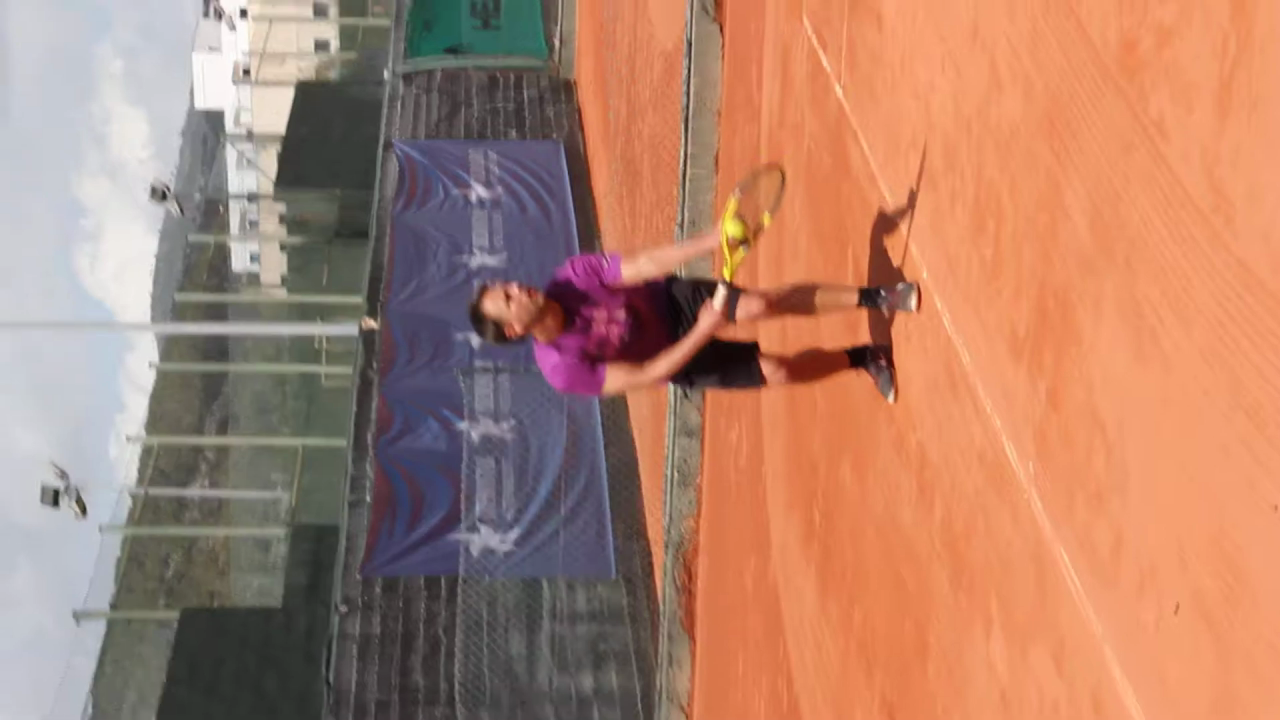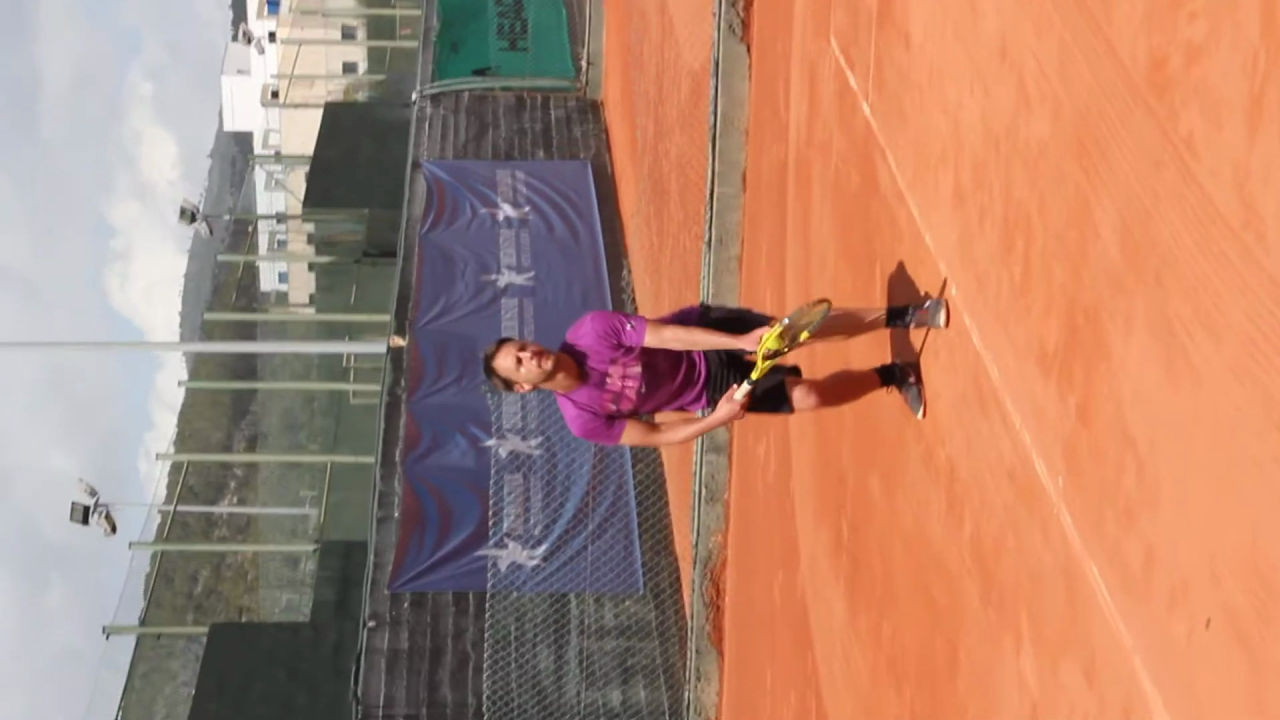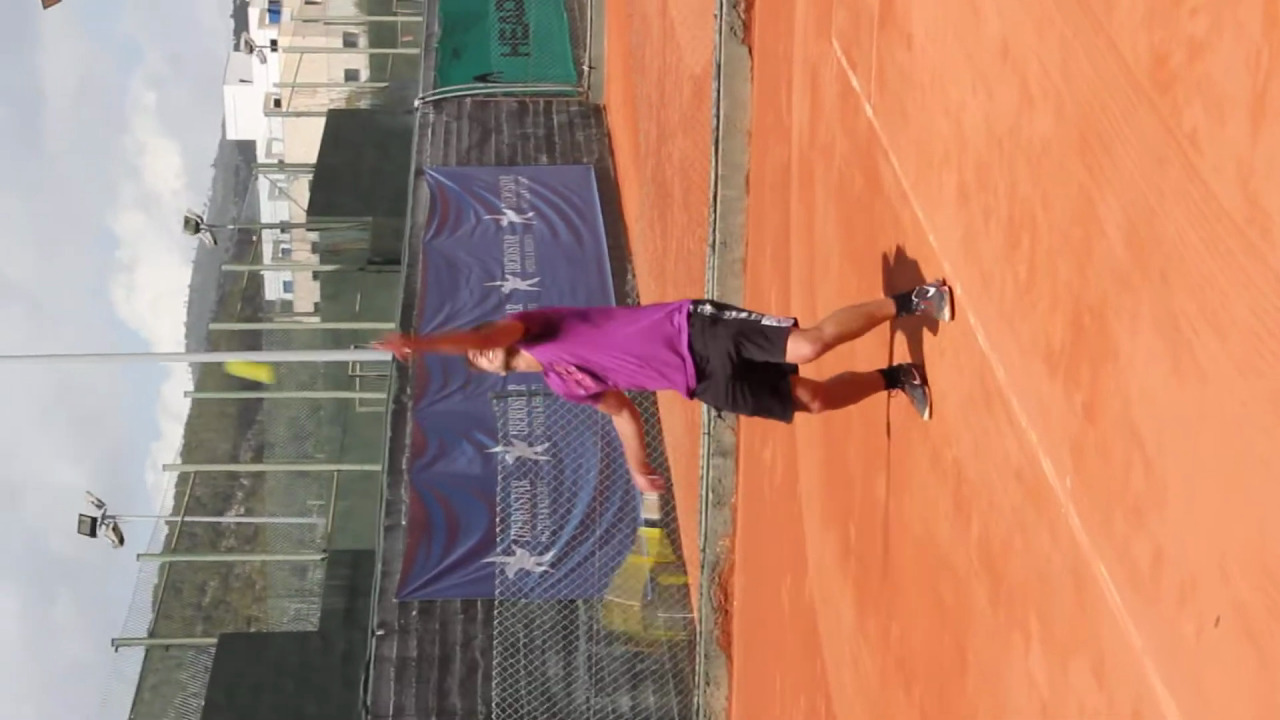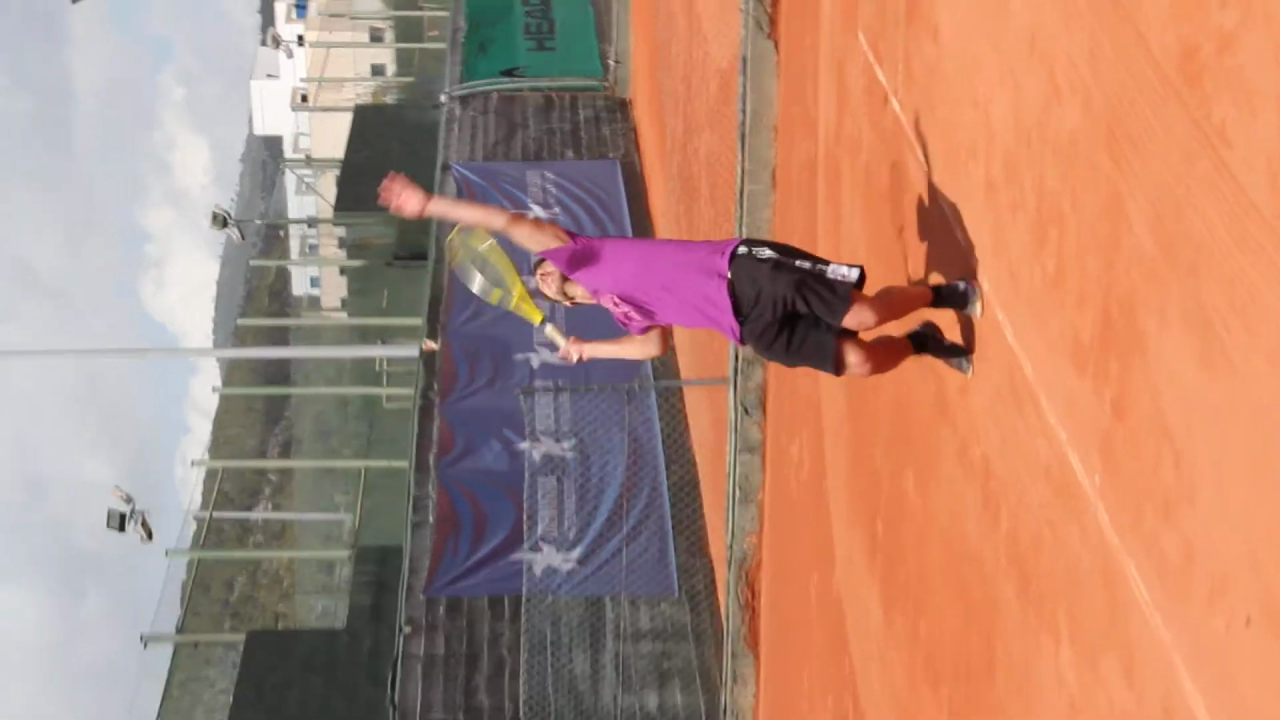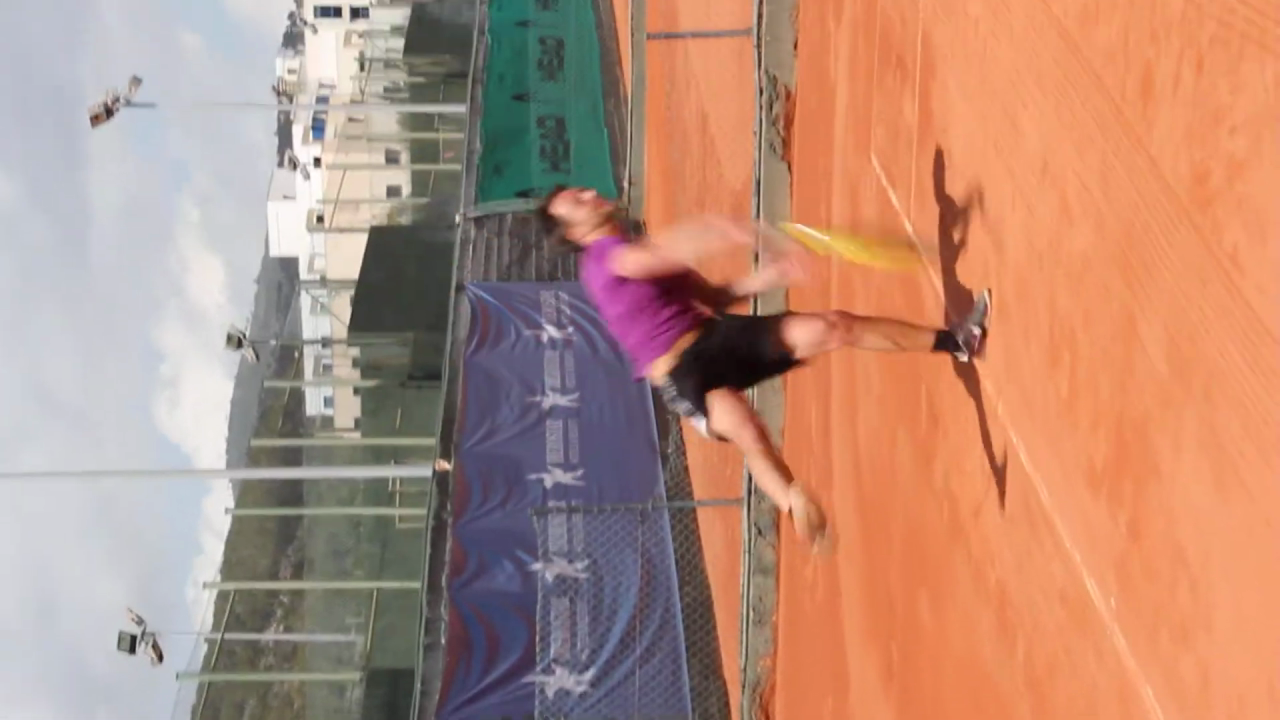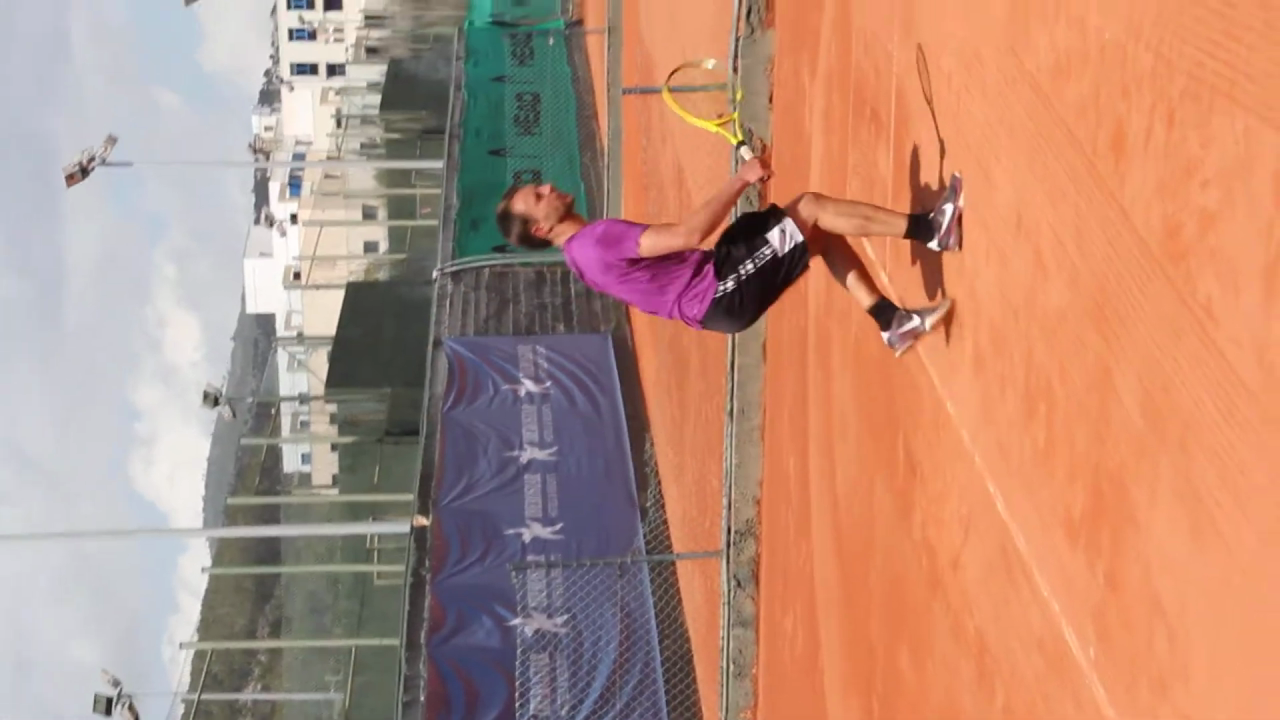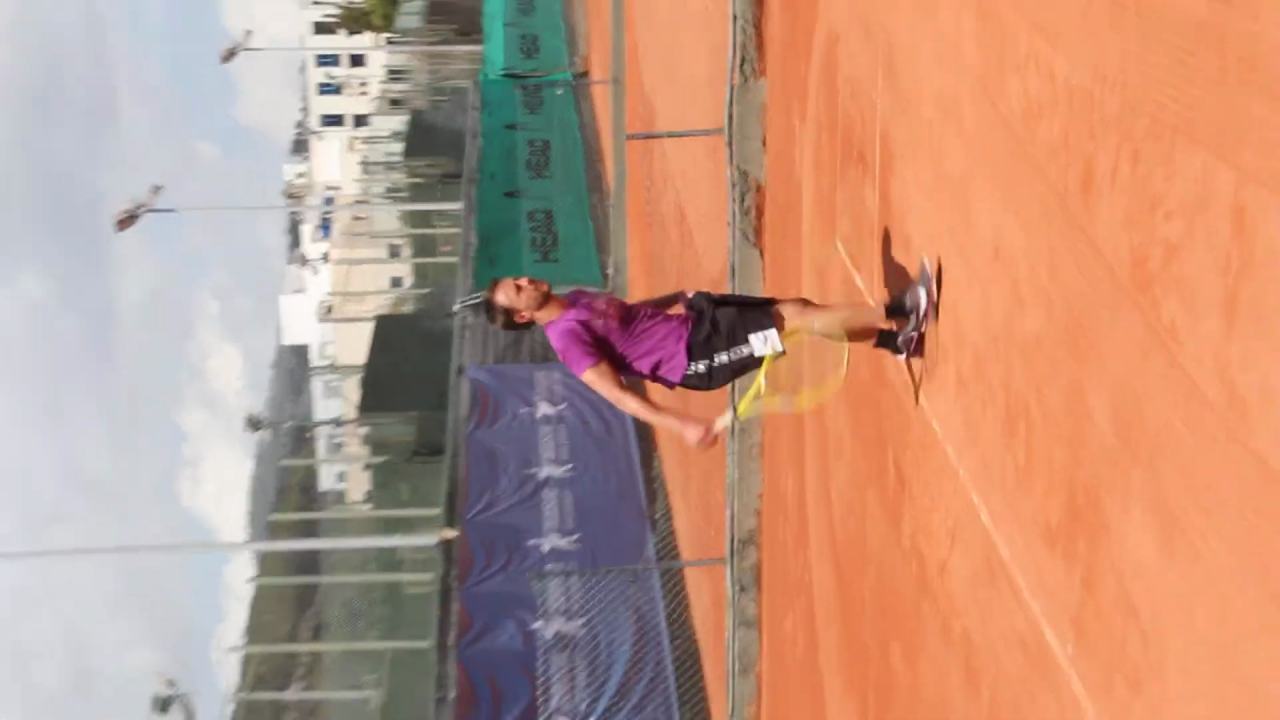
dt=0.5s
person 1, frame 1
left shoulder: (573, 277)
right shoulder: (561, 369)
left elbow: (648, 263)
right elbow: (645, 376)
left wrist: (716, 238)
right wrist: (702, 333)
left hip: (674, 300)
right hip: (677, 362)
left knee: (757, 305)
right knee: (778, 371)
left ankle: (877, 297)
right ankle: (864, 358)
person 1, frame 2
left shoulder: (592, 330)
right shoulder: (582, 419)
left elbow: (672, 334)
right elbow: (653, 435)
left wrist: (744, 342)
right wrist: (714, 419)
left hip: (705, 329)
right hip: (710, 389)
right knee: (809, 397)
left ankle: (904, 315)
right ankle: (892, 375)
person 1, frame 3
left shoulder: (530, 324)
right shoulder: (567, 383)
left elbow: (485, 331)
right elbow: (623, 411)
left wrist: (421, 341)
right wrist: (639, 470)
left hip: (692, 327)
right hip: (706, 382)
left knee: (807, 346)
right knee: (810, 399)
left ankle: (906, 301)
right ankle: (895, 377)
person 1, frame 4
left shoulder: (583, 255)
right shoulder: (620, 308)
left elbow: (517, 224)
right elbow: (655, 342)
left wrist: (433, 204)
right wrist: (582, 350)
left hip: (741, 269)
right hip: (749, 326)
left knee: (866, 314)
right knee: (861, 362)
left ankle: (947, 292)
right ankle: (927, 340)
person 1, frame 5
left shoulder: (648, 259)
right shoulder: (603, 256)
left elbow: (716, 298)
right elbow: (649, 257)
left wrist: (770, 274)
right wrist: (718, 230)
left hip: (716, 336)
right hip: (682, 374)
left knee: (831, 325)
right knee: (734, 415)
left ankle: (952, 342)
right ankle: (798, 508)
person 1, frame 6
left shoulder: (586, 251)
right shoulder: (597, 239)
right elbow: (689, 233)
right wrist: (739, 179)
left hip: (716, 297)
right hip: (723, 294)
left knee: (821, 233)
right knee: (811, 206)
left ankle: (893, 321)
right ankle: (929, 229)
person 1, frame 7
left shoulder: (575, 301)
right shoulder: (566, 334)
right elbow: (617, 393)
left wrist: (678, 296)
right wrist: (682, 424)
left hip: (694, 321)
right hip: (696, 359)
left knee: (797, 309)
right knee: (797, 320)
left ankle: (895, 338)
right ankle: (899, 315)
